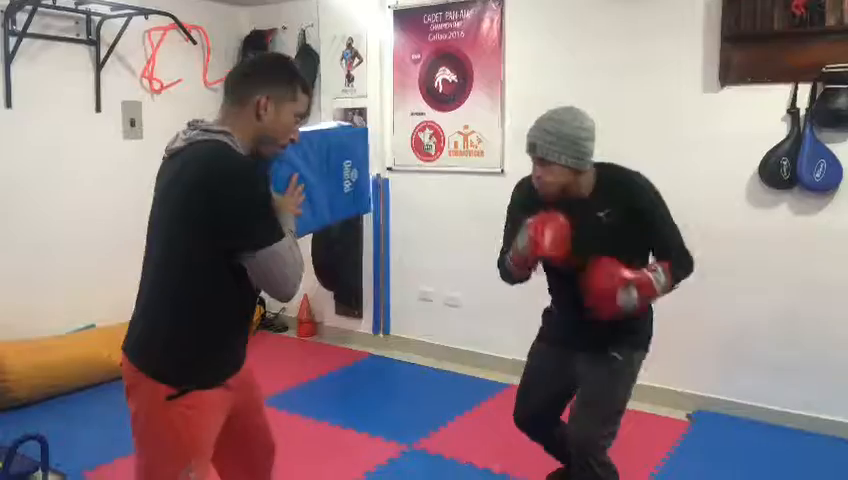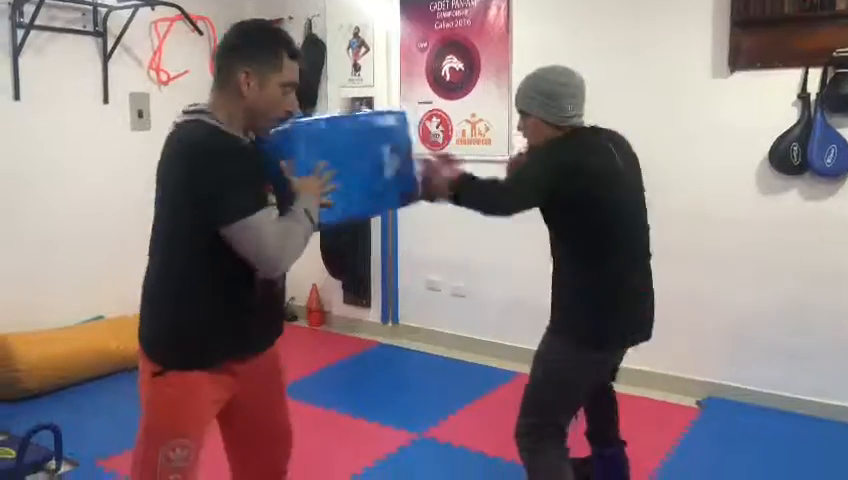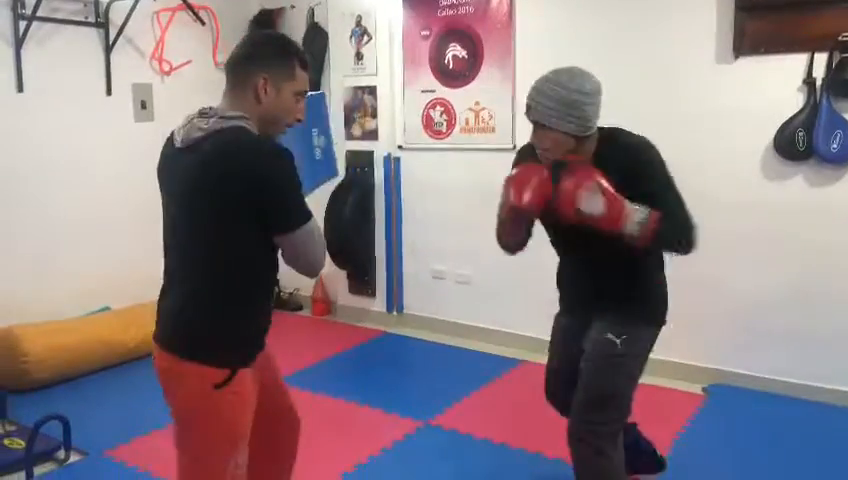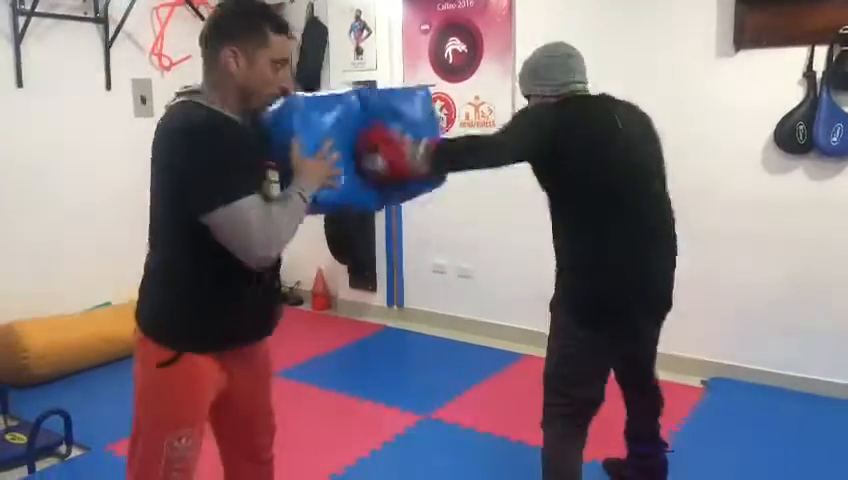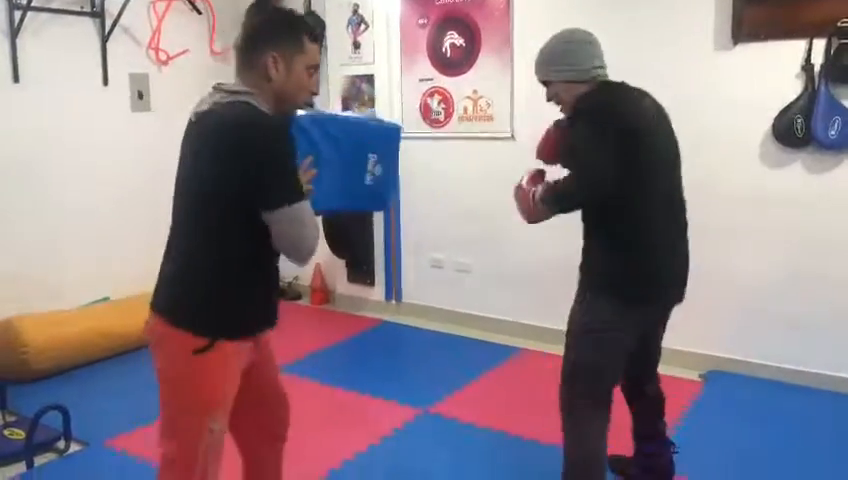
dt=0.3s
person 1, frame 1
left shoulder: (193, 155)
right shoulder: (234, 172)
right elbow: (284, 282)
left wrist: (271, 218)
right wrist: (284, 218)
left hip: (215, 362)
right hip: (174, 376)
person 1, frame 2
left shoulder: (233, 145)
right shoulder: (214, 151)
right elbow: (272, 255)
left wrist: (295, 205)
right wrist: (307, 204)
left hip: (246, 345)
right hip: (184, 358)
person 1, frame 3
left shoulder: (182, 144)
right shoulder: (262, 159)
right elbow: (310, 259)
right wrist: (290, 202)
left hip: (232, 345)
right hip: (206, 357)
left knee: (279, 435)
person 1, frame 4
left shoulder: (234, 129)
right shoulder: (195, 133)
right elbow: (260, 244)
left wrist: (292, 186)
right wrist: (303, 186)
left hip: (242, 334)
right hip: (182, 342)
person 1, frame 5
left shoulder: (215, 119)
right shoulder: (261, 132)
right elbow: (301, 244)
left wrist: (286, 189)
right wrist: (298, 191)
left hip: (233, 324)
right hip: (198, 332)
left knee: (268, 424)
person 2, frame 1
left shoulder: (631, 191)
right shoulder: (529, 194)
left elbow: (680, 260)
right elbow: (509, 271)
left wrist: (639, 286)
right wrist: (525, 250)
left hip: (619, 336)
right hip: (562, 328)
left knee: (586, 440)
right knee: (530, 415)
person 2, frame 2
left shoulder: (563, 156)
right shoulder: (613, 145)
left elbow: (503, 200)
left wrist: (440, 179)
left hip: (591, 313)
left knee: (538, 430)
right knee: (591, 383)
person 2, frame 3
left shoulder: (633, 155)
right shoulder: (532, 159)
left elbow: (681, 235)
right elbow: (511, 243)
left wrist: (612, 211)
right wrist: (515, 210)
left hip: (631, 306)
right hip: (578, 301)
left knee: (590, 426)
right knee: (563, 391)
person 2, frame 4
left shoulder: (556, 119)
right shoulder: (633, 118)
left elbow: (493, 150)
left wrist: (416, 155)
left hip: (595, 286)
right hip: (653, 279)
left knee: (566, 410)
right knee: (637, 378)
person 2, frame 5
left shoulder: (594, 109)
right shoulder: (643, 105)
left elbow: (590, 185)
left wrist: (536, 196)
right wrist: (568, 151)
left hip: (619, 272)
right hip: (666, 267)
left knee: (584, 394)
right knee: (639, 372)
